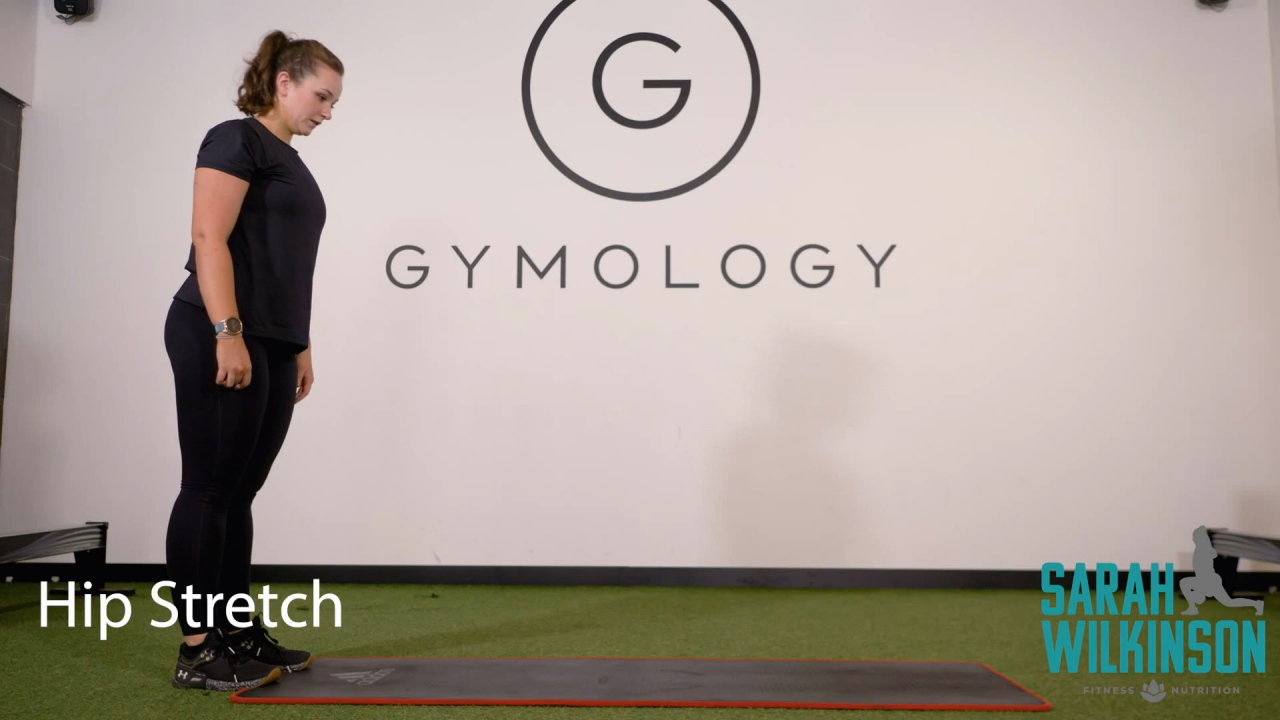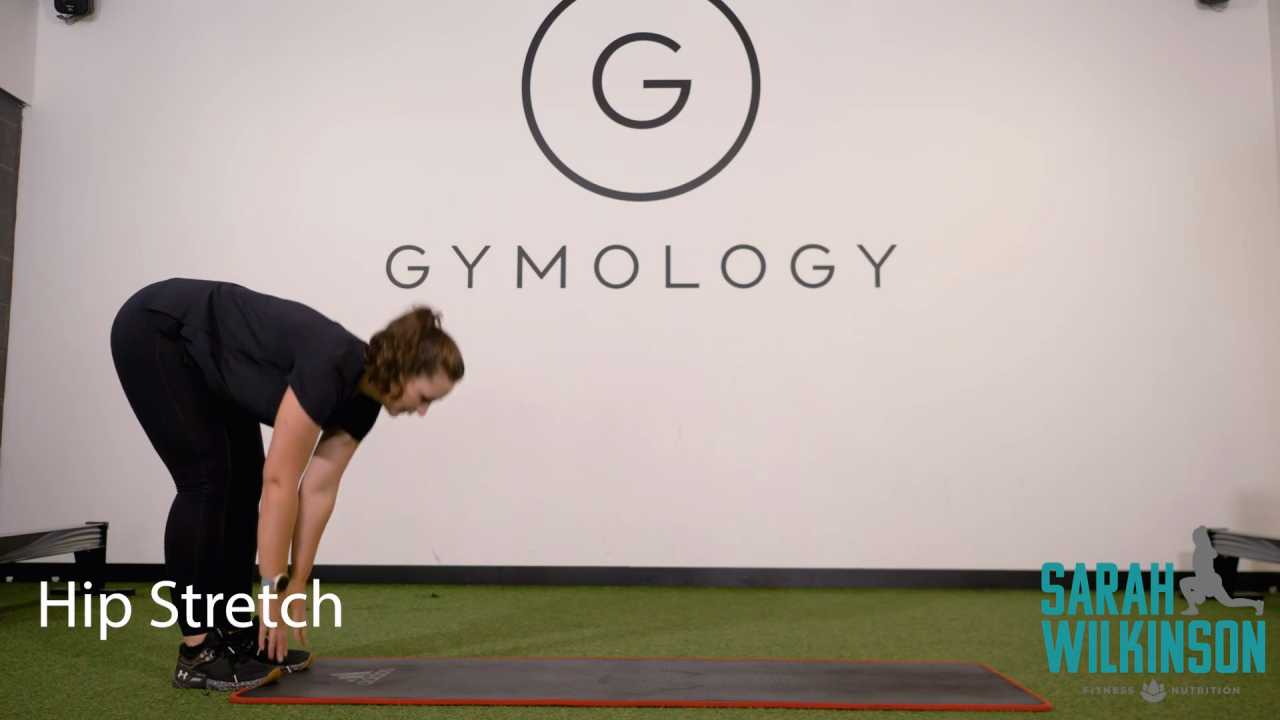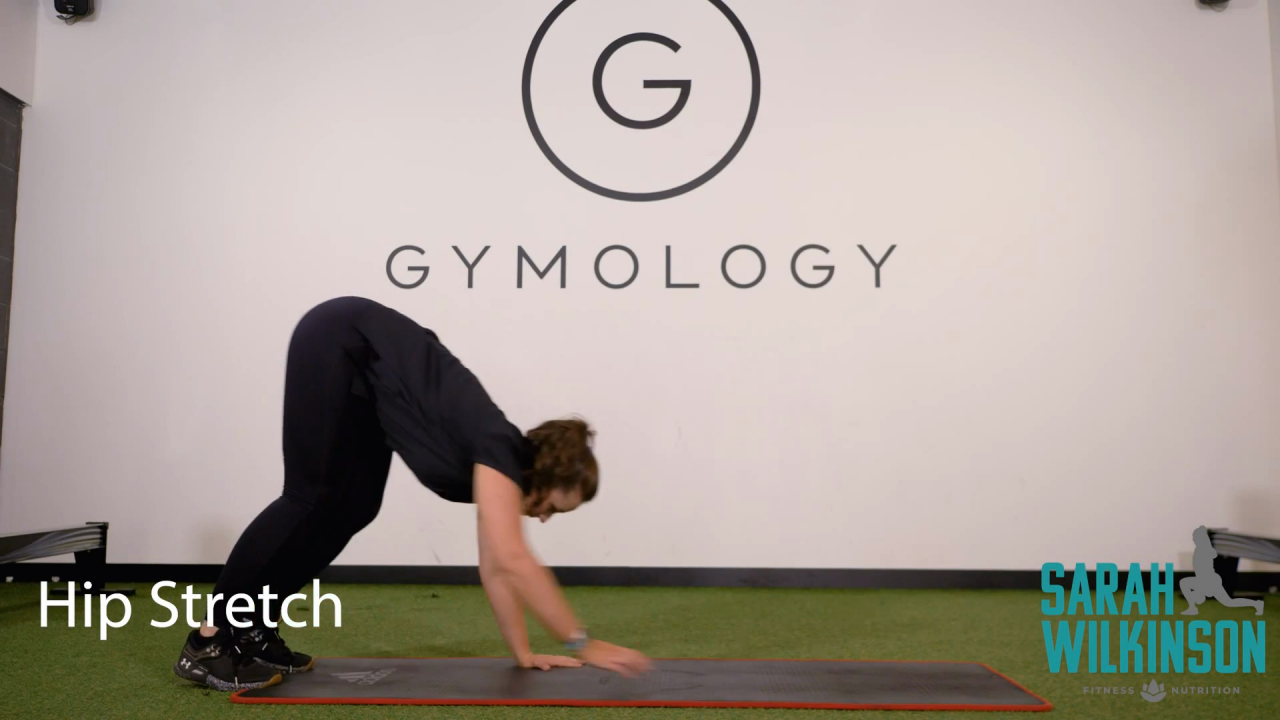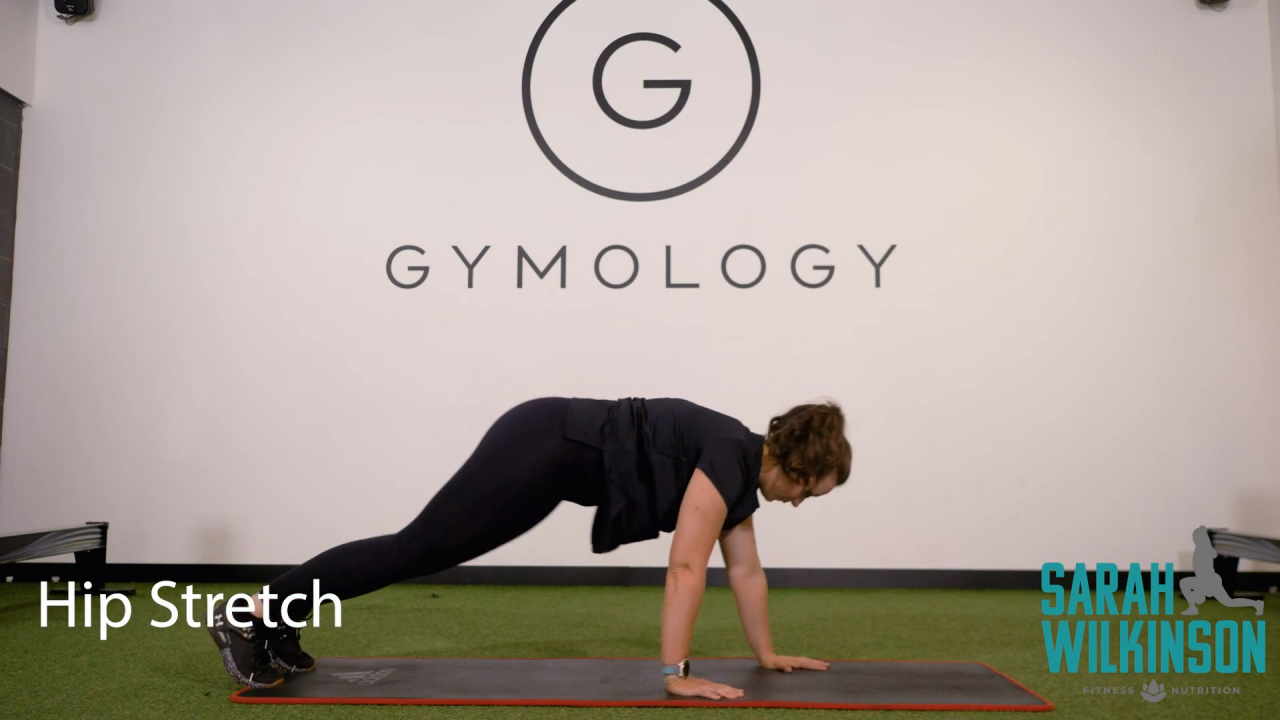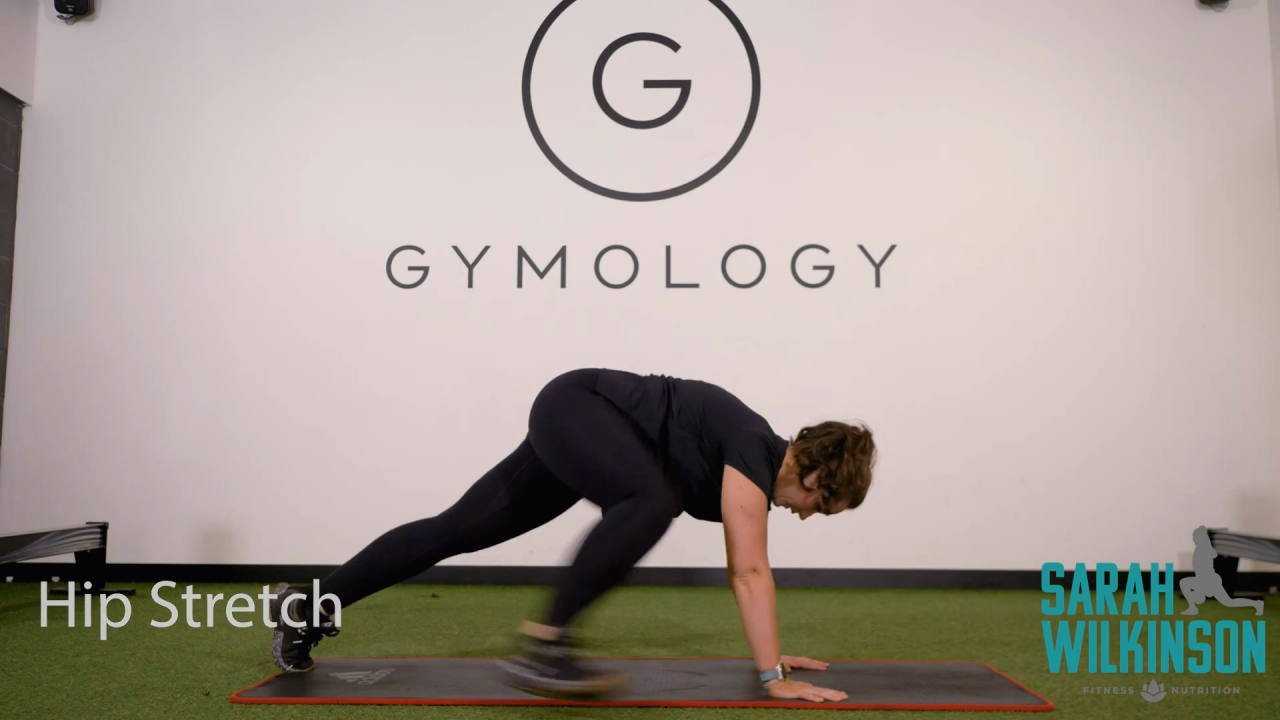
dt=1s
person 1, frame 1
left shoulder: (288, 162)
right shoulder: (236, 140)
right elbow: (210, 240)
left wrist: (302, 347)
right wrist: (228, 332)
left hip: (268, 346)
right hip: (218, 340)
left knee: (239, 492)
right knee: (210, 488)
left ankle: (235, 632)
right ankle: (196, 649)
person 1, frame 2
left shoulder: (365, 398)
right shoulder: (332, 370)
left elbow: (319, 489)
right elbow: (279, 482)
left wrist: (296, 588)
right wrist: (274, 590)
left hip: (202, 355)
right hip: (153, 329)
left knee: (243, 479)
right knee: (207, 478)
left ankle: (236, 633)
right ankle: (197, 650)
person 1, frame 3
left shoulder: (490, 467)
right shoulder: (497, 453)
left elbow: (497, 569)
right elbow: (513, 563)
left wrist: (521, 652)
right wrist: (583, 643)
left hip: (363, 376)
right hip: (342, 343)
left knee: (353, 509)
right knee: (311, 498)
left ankle: (253, 632)
right ankle: (208, 639)
person 1, frame 4
left shoulder: (743, 481)
right shoulder: (731, 456)
left elbow: (745, 571)
right elbow: (684, 567)
left wrist: (766, 654)
right wrist: (675, 674)
left hip: (557, 464)
right hip: (545, 445)
left knee: (429, 553)
right knee: (417, 549)
left ankle: (278, 623)
right ankle: (250, 615)
person 1, frame 5
left shoulder: (761, 467)
right shoulder: (755, 458)
left elbow: (747, 568)
right elbow: (749, 571)
left wrist: (767, 648)
right wrist: (774, 672)
left hip: (579, 428)
right hip: (575, 403)
left knee: (456, 531)
right knee: (648, 507)
left ankle: (307, 610)
right ankle: (543, 640)
